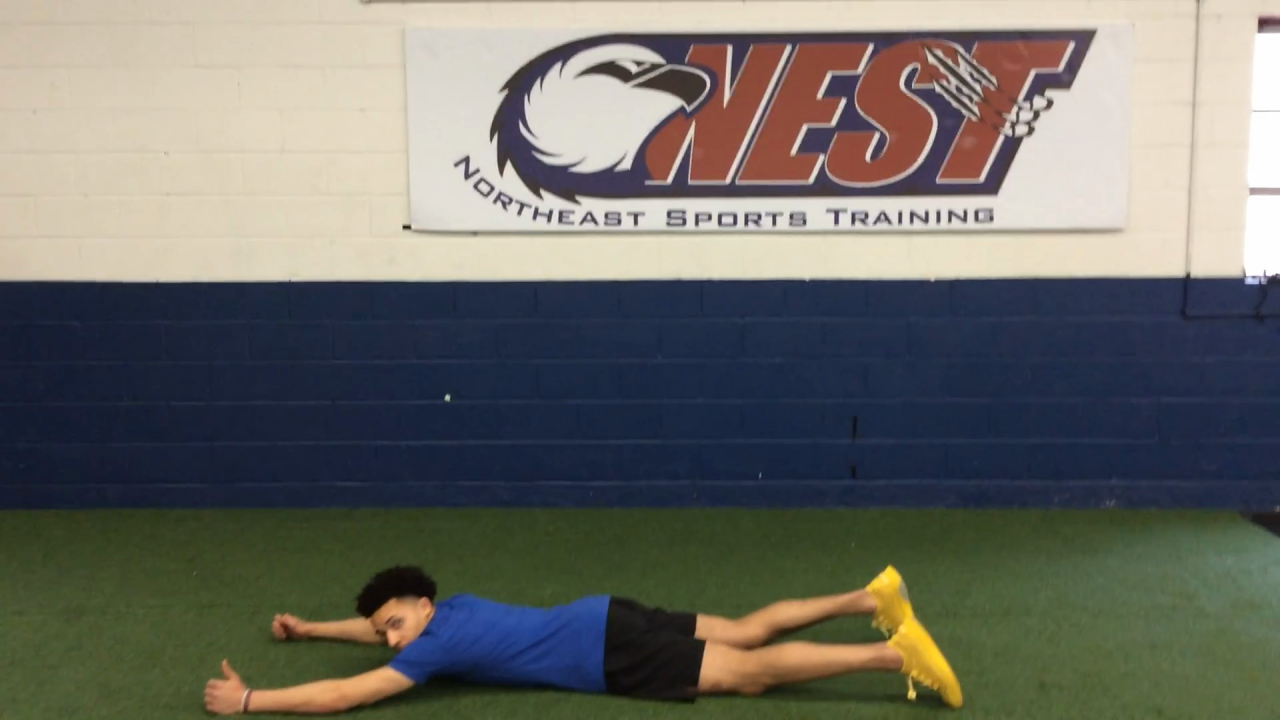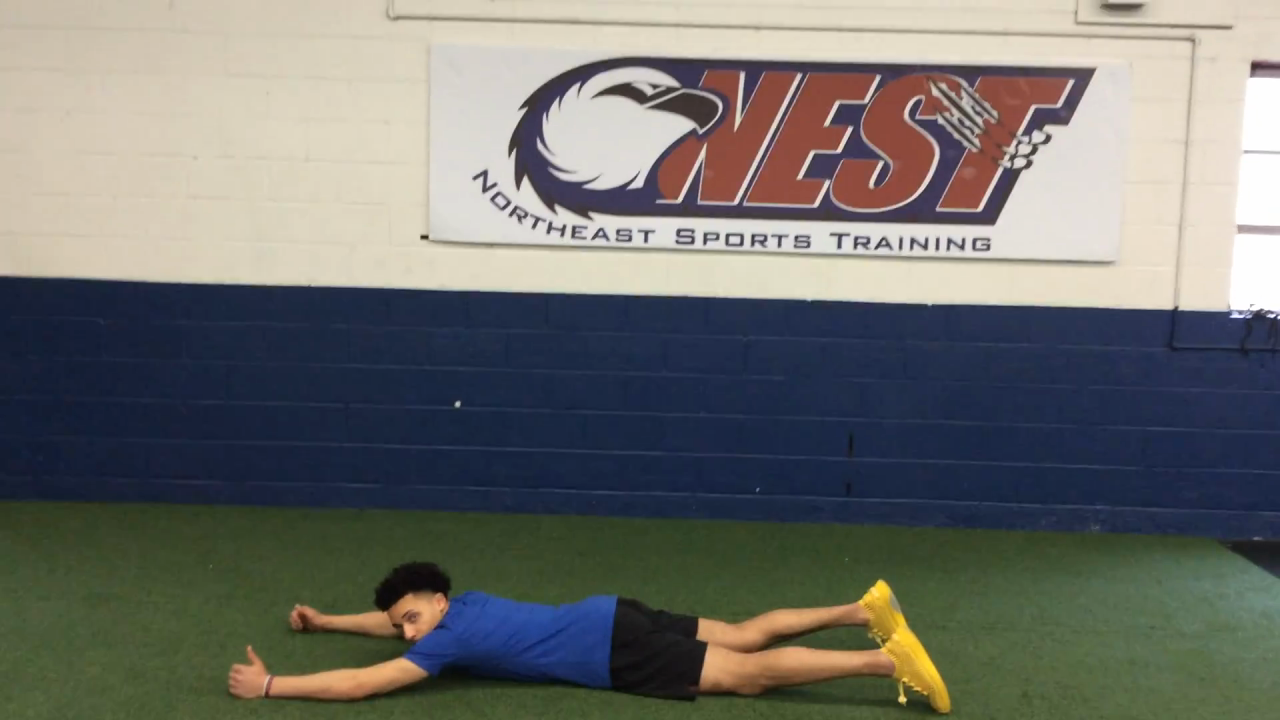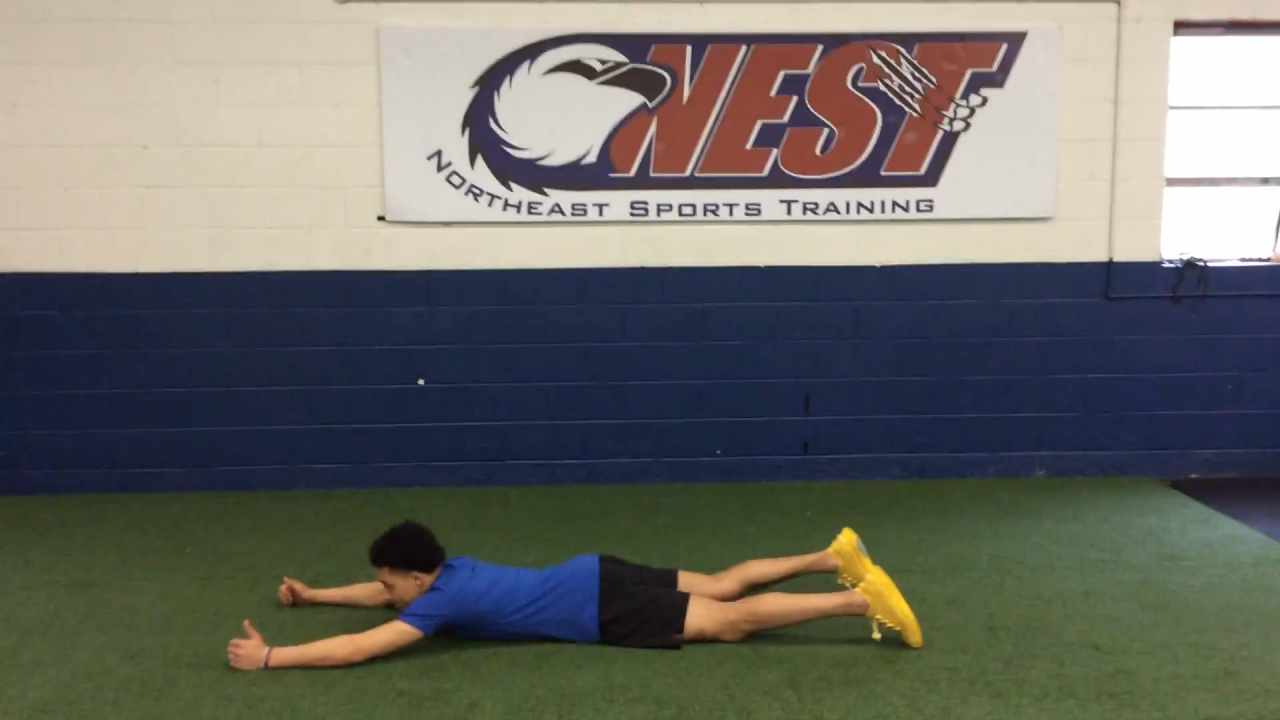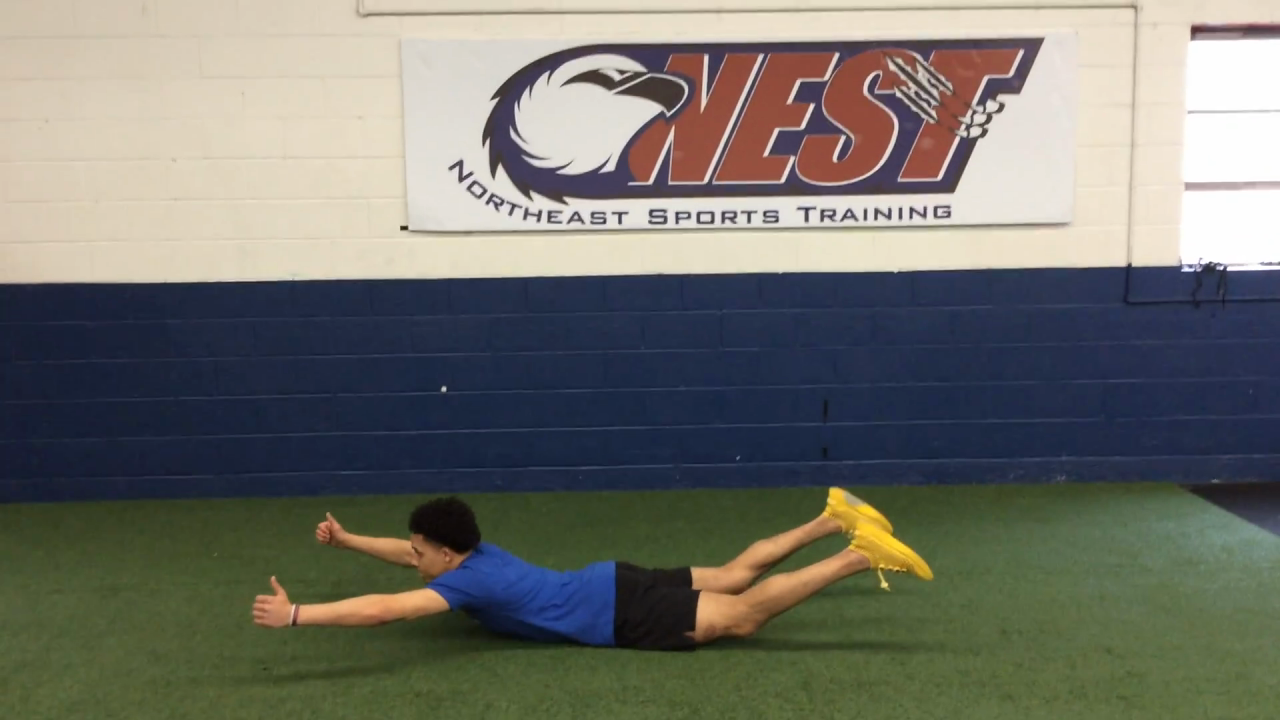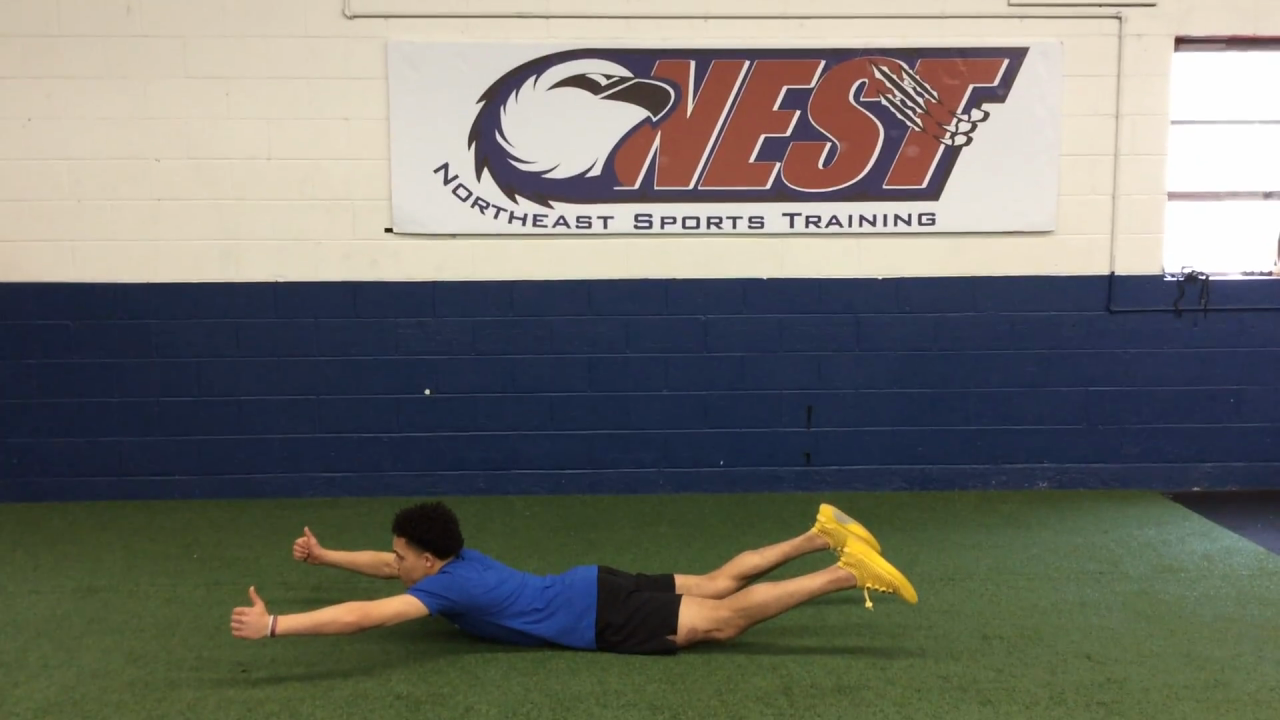
dt=1s
person 1, frame 1
left shoulder: (438, 645)
right shoulder: (449, 608)
right elbow: (380, 626)
right wrist: (308, 627)
left hip: (612, 656)
right hip: (606, 622)
right knee: (746, 631)
left ankle: (894, 653)
right ankle: (871, 598)
person 1, frame 2
left shoulder: (450, 637)
right shoulder: (460, 605)
right elbow: (394, 619)
right wrist: (325, 620)
left hip: (615, 653)
right hip: (612, 621)
right knee: (742, 636)
left ankle: (885, 660)
right ankle: (863, 612)
person 1, frame 3
left shoulder: (441, 602)
right shoulder: (446, 569)
left elbow: (357, 649)
right elbow: (383, 594)
left wrist: (268, 657)
right wrist: (312, 594)
left hip: (602, 608)
right hip: (597, 578)
left knee: (729, 623)
right knee: (721, 586)
left ankle: (860, 599)
right ankle: (833, 557)
person 1, frame 4
left shoulder: (465, 583)
right shoulder: (473, 552)
left elbow: (382, 609)
right elbow: (413, 556)
left wrist: (295, 616)
right wrist: (347, 540)
left hip: (618, 614)
right hip: (613, 586)
left knee: (742, 617)
right knee: (732, 577)
left ankle: (862, 552)
right ankle: (832, 519)
person 1, frame 5
left shoulder: (445, 587)
right shoulder: (457, 556)
left elbow: (360, 616)
right elbow: (391, 566)
left wrist: (273, 625)
right wrist: (325, 555)
left hip: (601, 617)
right hip: (595, 589)
left knee: (725, 621)
right knee: (718, 584)
left ankle: (849, 573)
right ankle: (820, 534)
